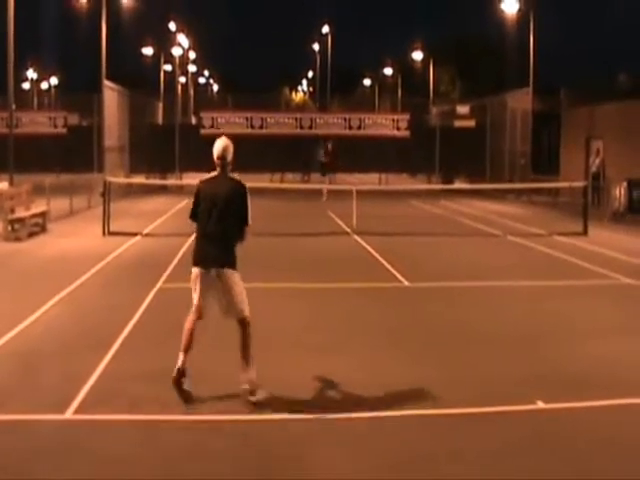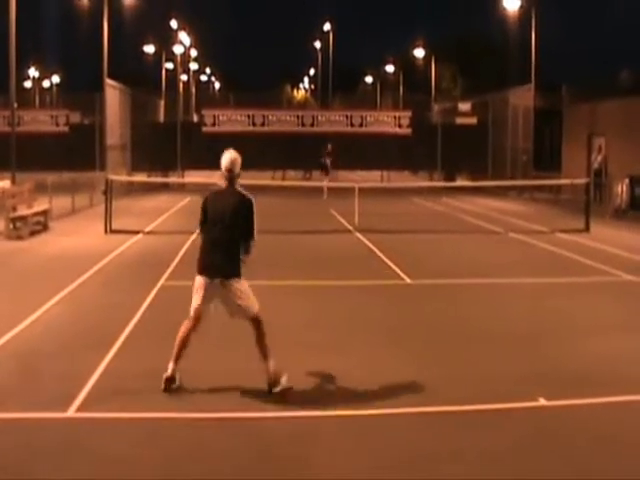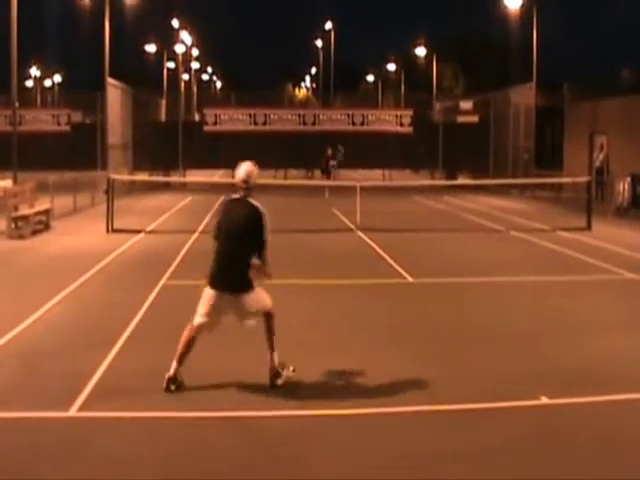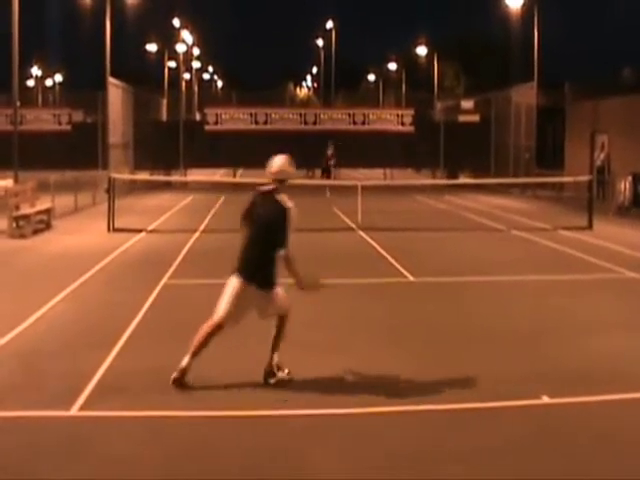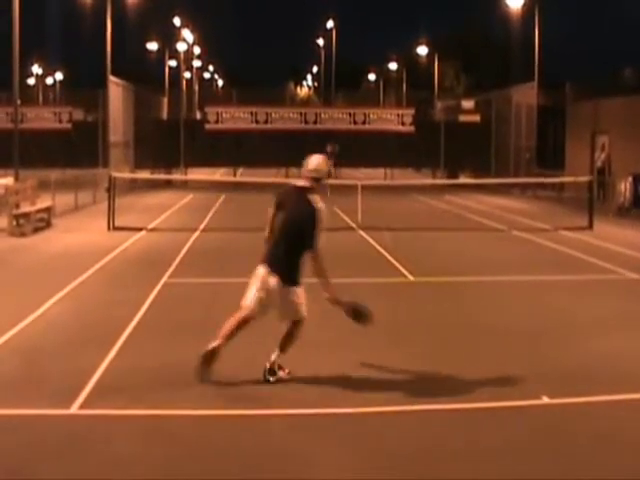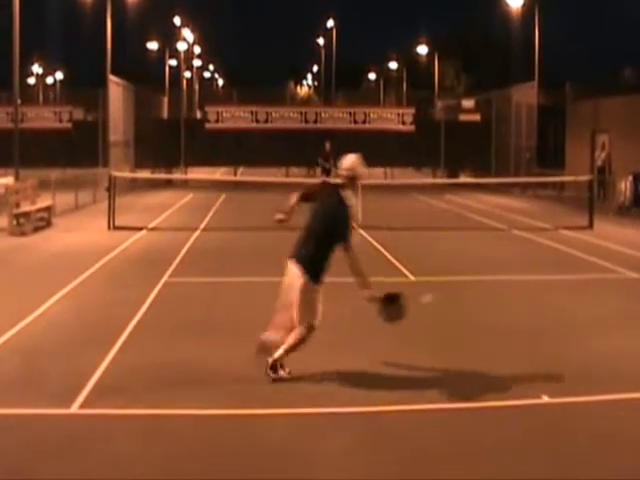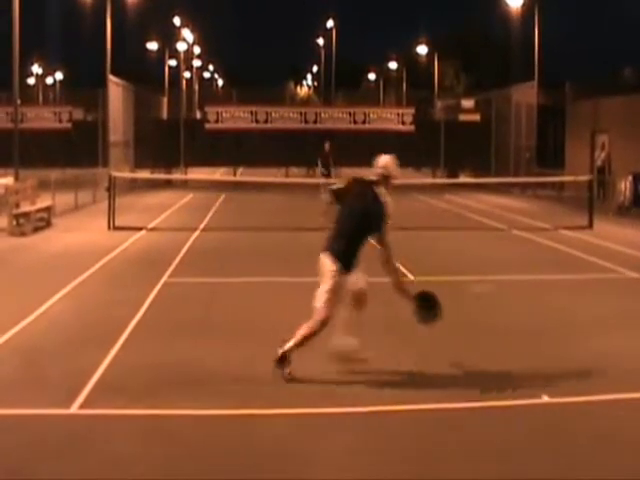
dt=0.1s
person 1, frame 1
left shoulder: (202, 186)
right shoulder: (238, 188)
left elbow: (197, 223)
right elbow: (242, 234)
left hip: (200, 260)
right hip: (225, 262)
left knee: (195, 313)
right knee: (243, 320)
left ankle: (181, 368)
right ankle: (249, 383)
person 1, frame 2
left shoulder: (210, 198)
right shoulder: (245, 201)
left elbow: (204, 233)
right elbow: (248, 242)
left hip: (205, 269)
right hip: (229, 274)
left knee: (193, 319)
right knee: (256, 319)
left ankle: (170, 373)
right ankle: (272, 377)
person 1, frame 3
left shoulder: (226, 206)
right shoulder: (256, 212)
right elbow: (261, 253)
right wrist: (263, 268)
left hip: (216, 281)
right hip: (240, 285)
left knee: (195, 327)
right knee: (268, 311)
left ankle: (173, 374)
right ankle: (275, 370)
person 1, frame 4
left shoulder: (258, 196)
right shoulder: (284, 207)
right elbow: (284, 252)
right wrist: (300, 280)
left hip: (240, 274)
right hip: (262, 280)
left knee: (216, 323)
right knee: (283, 312)
left ankle: (183, 369)
right ankle: (272, 368)
person 1, frame 5
left shoulder: (289, 192)
right shoulder: (314, 207)
left elbow: (275, 209)
right elbow: (314, 254)
right wrist: (328, 289)
left hip: (267, 266)
right hip: (286, 276)
left knee: (245, 314)
right knee: (298, 320)
left ankle: (214, 348)
right ankle: (273, 366)
person 1, frame 6
left shoulder: (324, 188)
right shoulder: (344, 207)
left elbow: (297, 197)
right elbow: (349, 252)
left wrist: (285, 213)
right wrist: (365, 287)
left hip: (296, 258)
right hip: (307, 269)
left knee: (288, 310)
right knee: (307, 326)
left ankle: (269, 338)
right ankle: (275, 362)
person 1, frame 7
left shoulder: (356, 184)
right shoulder: (379, 203)
left elbow: (334, 195)
right elbow: (384, 246)
right wrist: (398, 281)
left hip: (331, 252)
right hip: (339, 261)
right knee: (323, 318)
right ankle: (286, 353)
